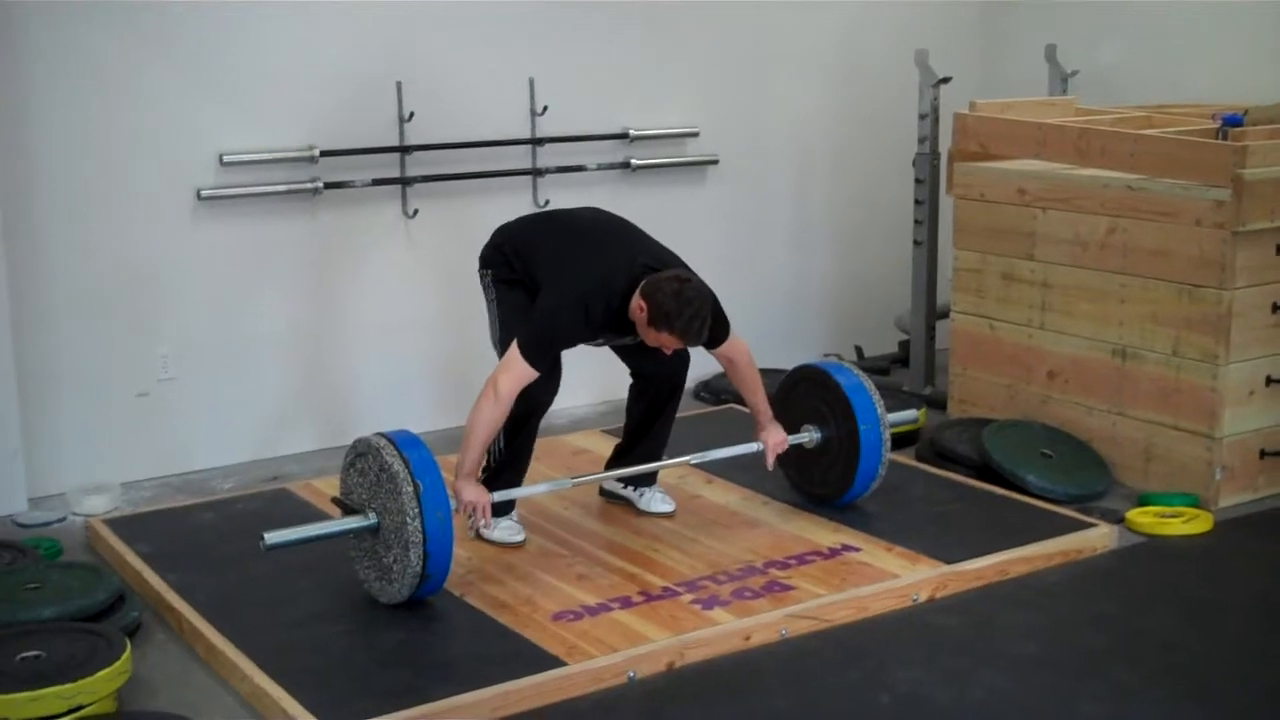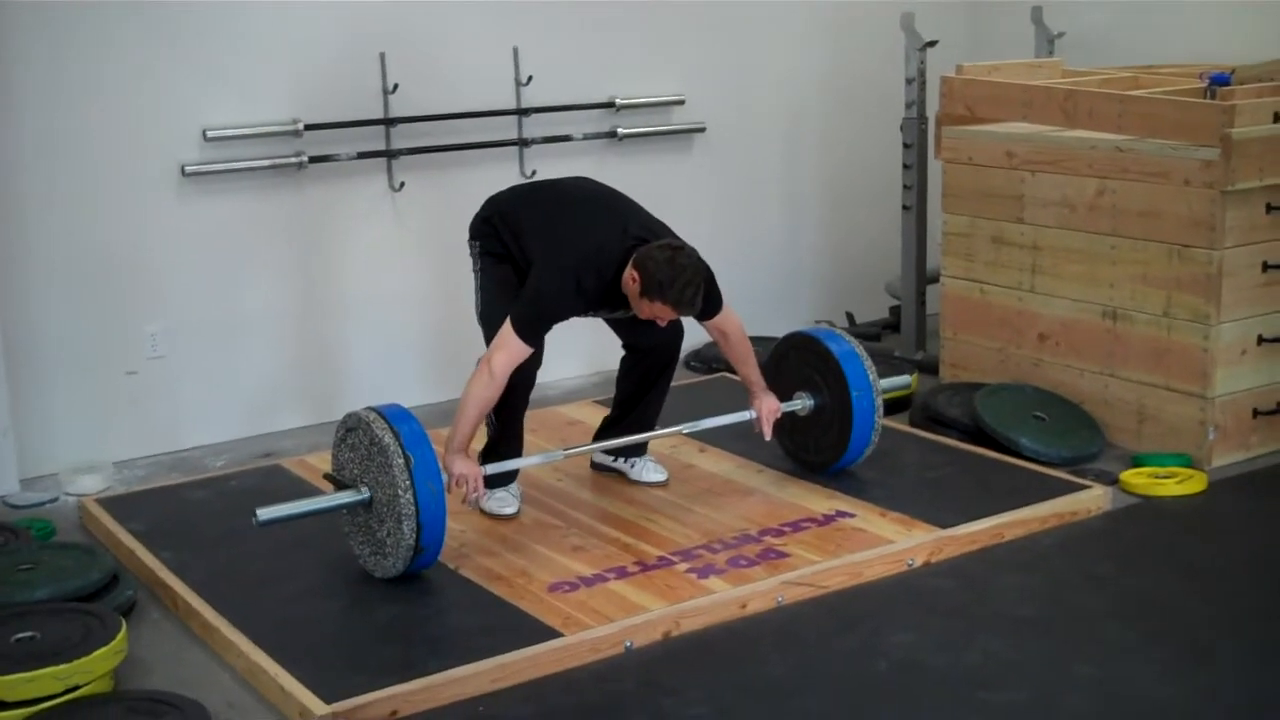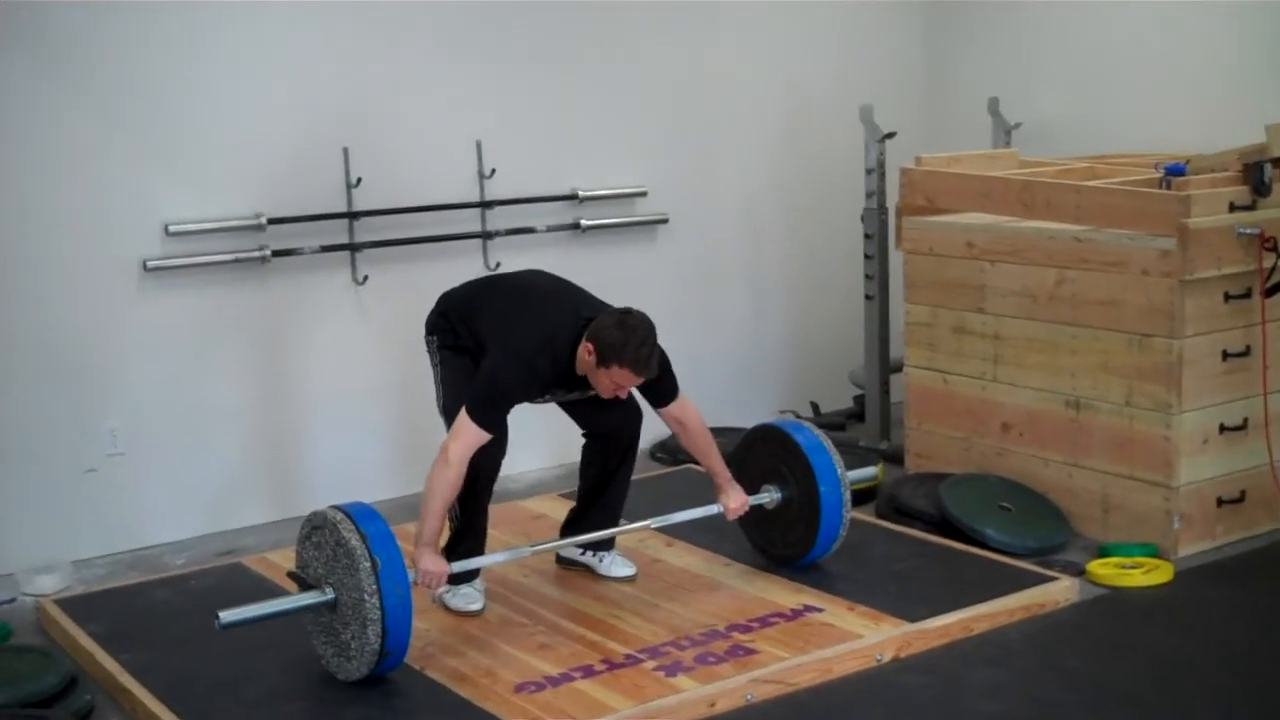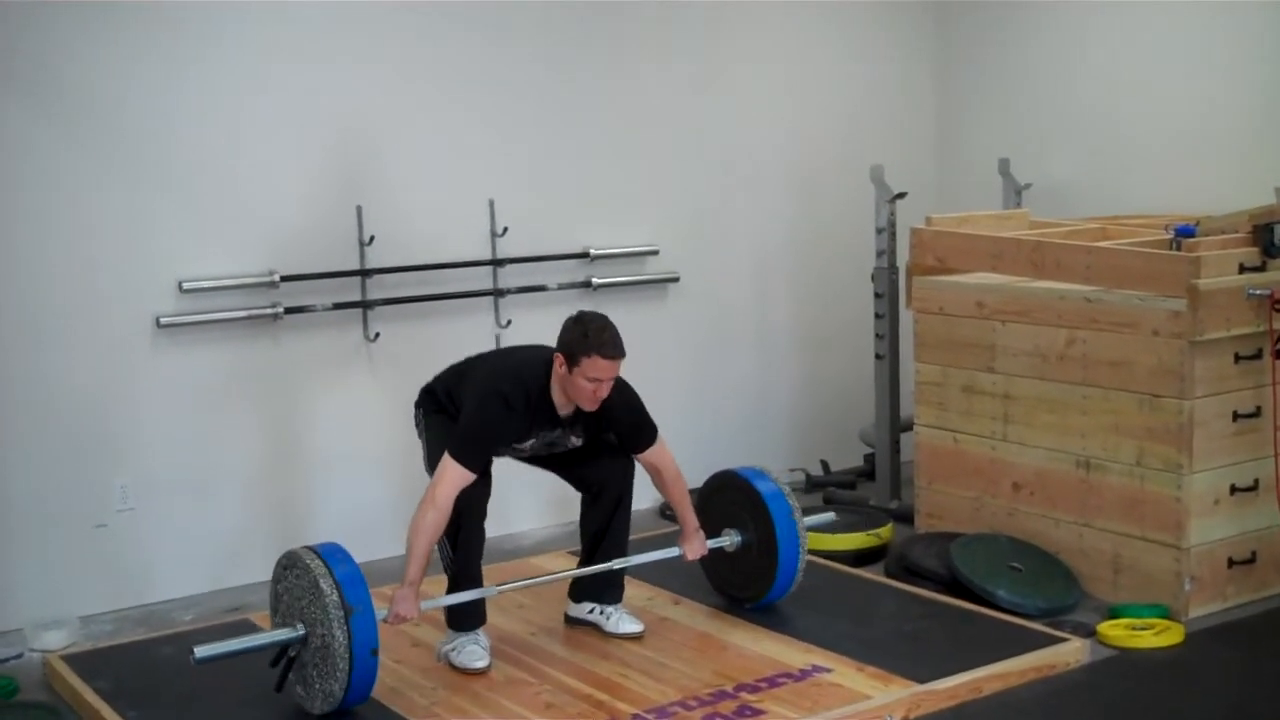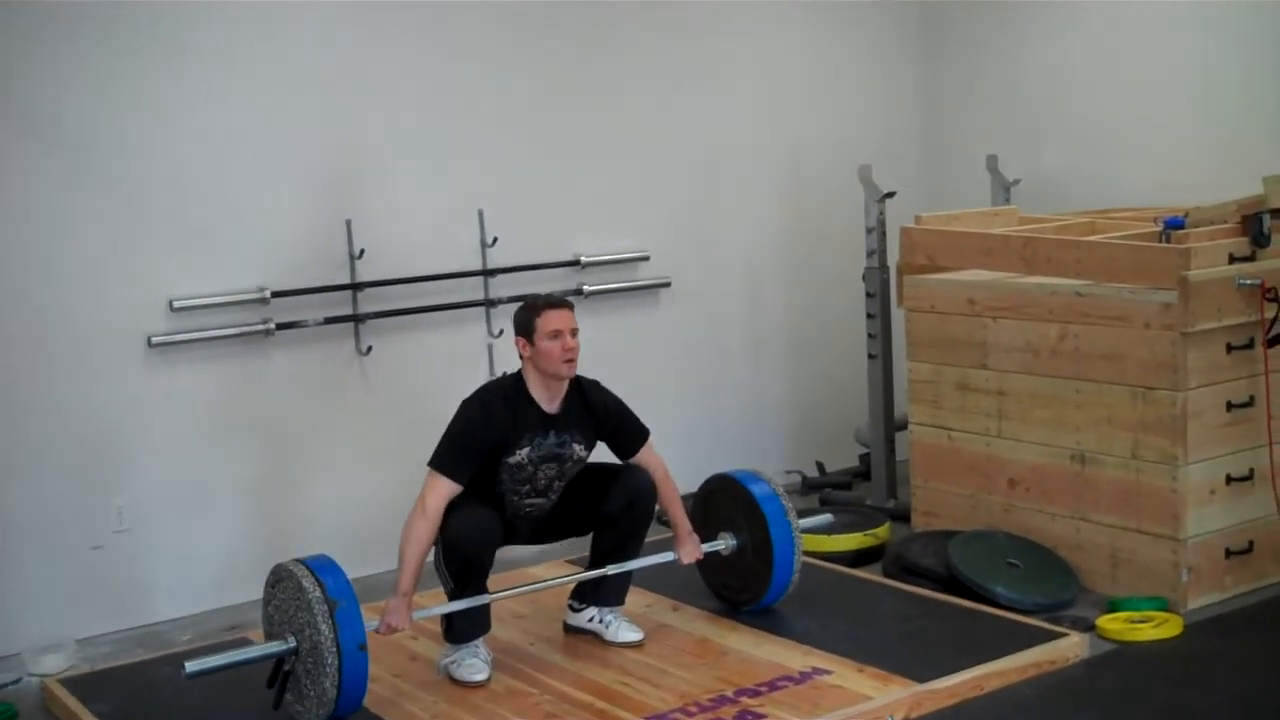
dt=1s
person 1, frame 1
left shoulder: (687, 297)
right shoulder: (579, 305)
left elbow: (733, 354)
right elbow: (502, 386)
left wrist: (765, 422)
right wrist: (466, 478)
right hip: (511, 267)
left knee: (668, 367)
right knee: (536, 383)
left ankle: (629, 477)
right ankle: (495, 503)
person 1, frame 2
left shoulder: (679, 268)
right shoulder: (572, 278)
left elbow: (725, 327)
right elbow: (497, 365)
left wrist: (758, 391)
right wrist: (456, 454)
left knee: (662, 340)
right knee: (519, 358)
left ankle: (618, 447)
right ankle: (497, 476)
person 1, frame 3
left shoulder: (633, 353)
right shoulder: (525, 362)
left elbow: (682, 417)
right elbow: (455, 453)
left wrist: (724, 483)
right wrist: (427, 548)
right hip: (458, 336)
left knee: (621, 422)
right knee: (484, 448)
left ankle: (585, 542)
right ankle: (458, 572)
person 1, frame 4
left shoulder: (615, 397)
right shoulder: (503, 395)
left elbow: (660, 463)
right elbow: (441, 495)
left wrist: (690, 530)
right wrist: (409, 587)
right hip: (450, 419)
left knee: (614, 472)
right knee: (468, 499)
left ankle: (593, 599)
right ankle: (464, 629)
person 1, frame 5
left shoulder: (594, 401)
right shoulder: (488, 409)
left elbow: (652, 465)
right elbow: (432, 502)
left wrist: (684, 533)
right wrist: (402, 597)
left hip: (548, 507)
right hip: (486, 510)
left knee: (636, 488)
right knee: (467, 530)
left ankle: (592, 607)
right ankle: (464, 640)
